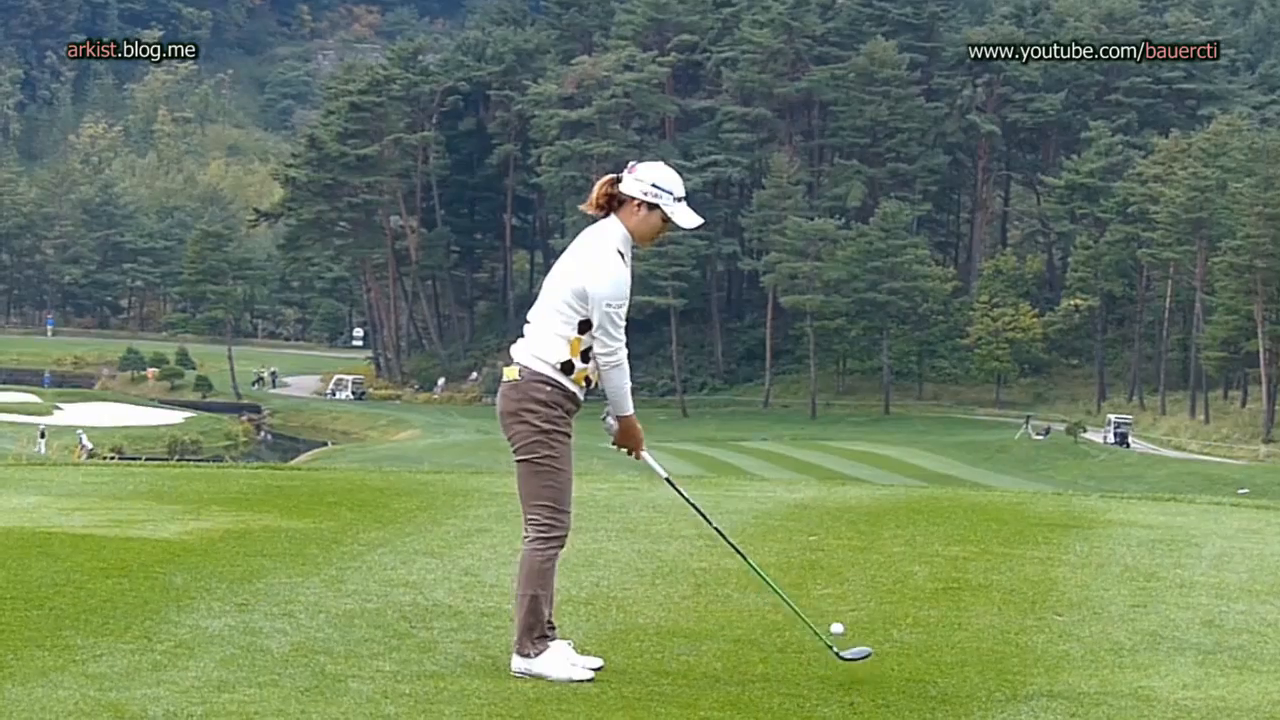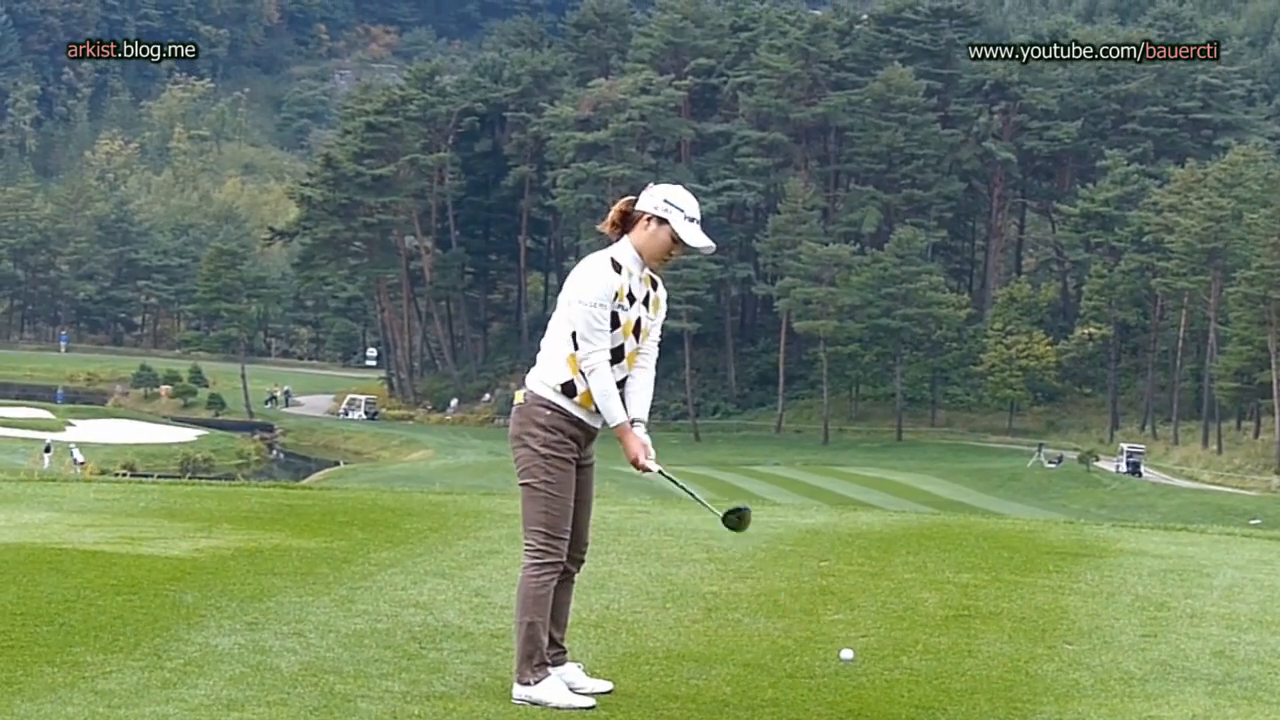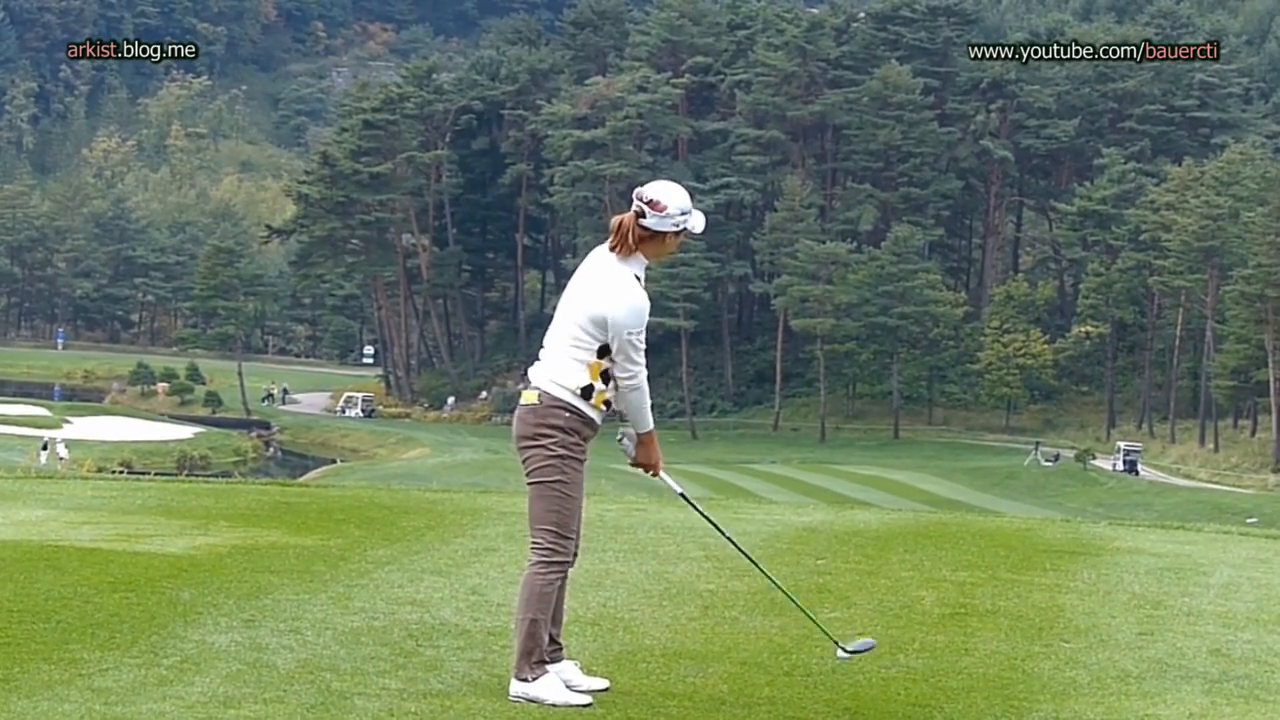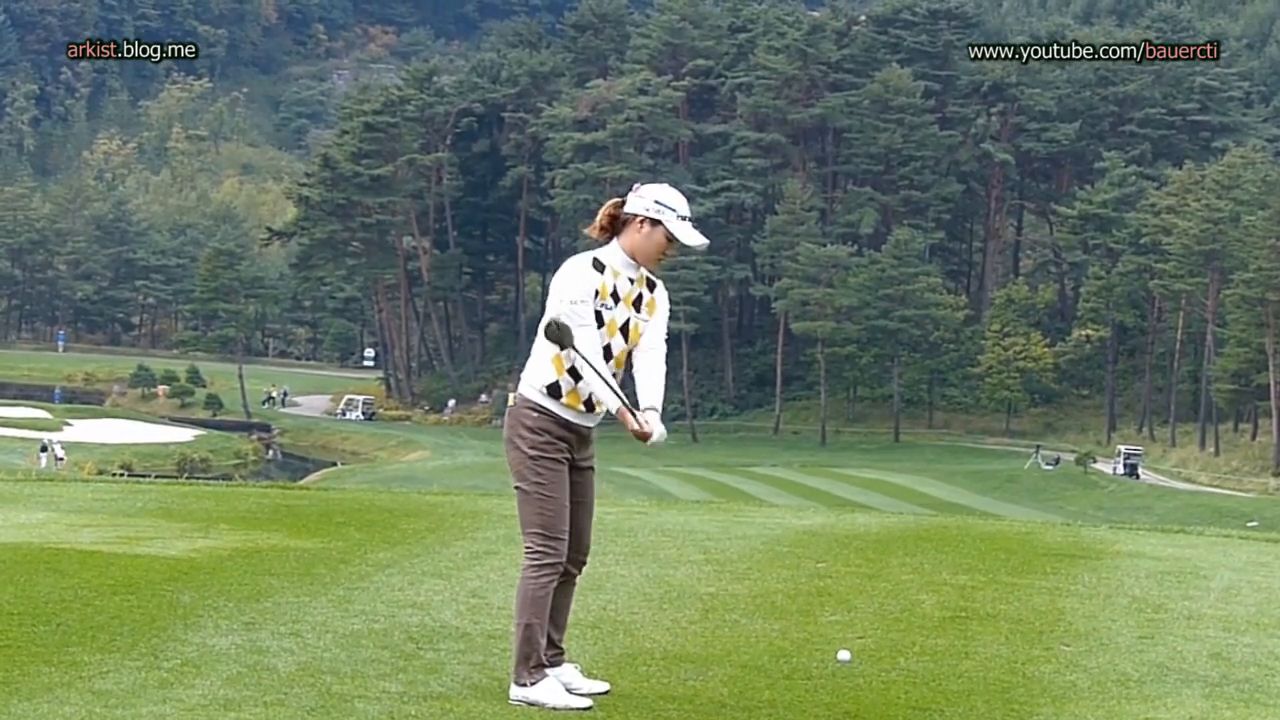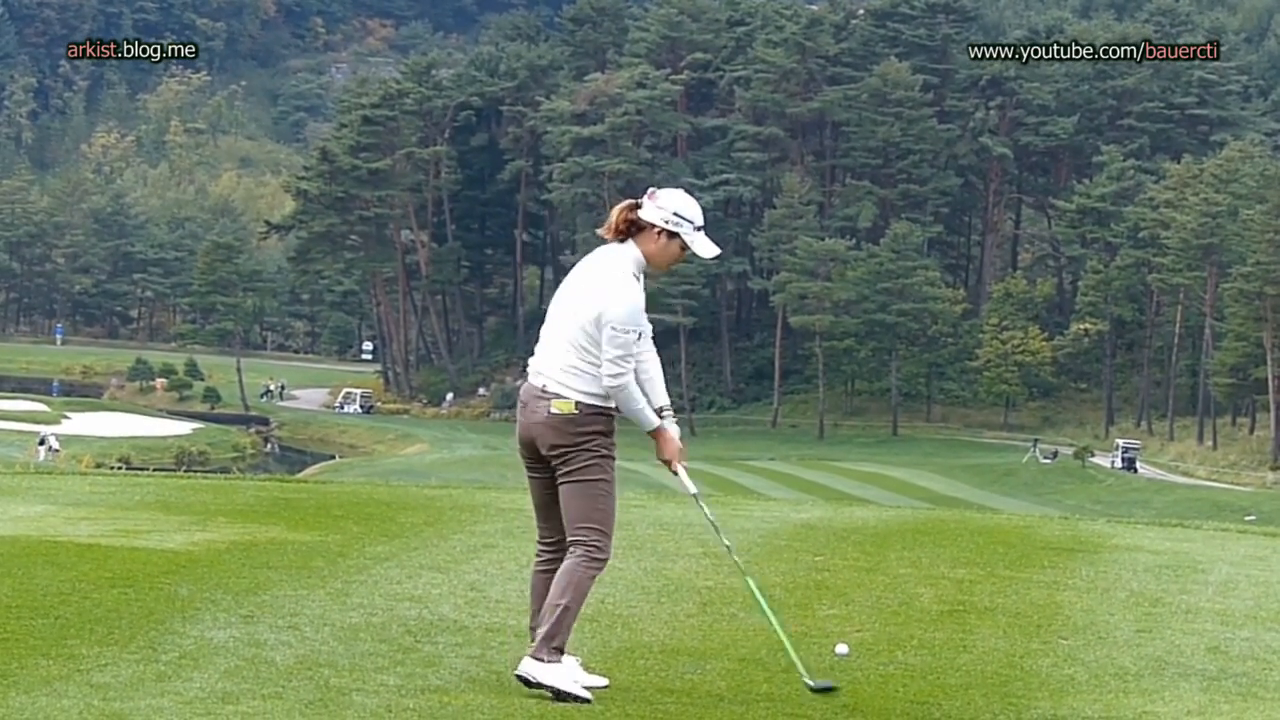
dt=1s
person 1, frame 1
left shoulder: (603, 241)
right shoulder: (609, 266)
right elbow: (610, 352)
left wrist: (621, 412)
right wrist: (627, 420)
left hip: (544, 395)
right hip: (537, 394)
left knee: (547, 527)
right knee: (548, 526)
left ankle: (544, 639)
right ankle: (529, 651)
person 1, frame 2
left shoulder: (654, 291)
right shoulder: (599, 273)
left elbow: (642, 364)
right elbow: (593, 363)
left wrist: (638, 426)
right wrist: (623, 433)
left hip: (578, 428)
right hip: (547, 419)
left knee: (571, 554)
right knee: (546, 552)
left ankle: (554, 663)
right ankle: (530, 677)
person 1, frame 3
left shoulder: (607, 259)
right shoulder: (626, 295)
right elbow: (631, 374)
left wrist: (635, 426)
right wrist: (647, 437)
left hip: (560, 418)
right hip: (555, 421)
left knee: (562, 550)
right knee: (552, 550)
left ankle: (551, 660)
right ankle: (528, 674)
person 1, frame 4
left shoulder: (654, 293)
right shoulder: (581, 272)
left elbow: (651, 357)
right elbow: (587, 357)
left wrist: (650, 413)
right wrist: (620, 409)
left hip: (576, 432)
right hip: (539, 422)
left knee: (572, 556)
right knee: (546, 553)
left ankle: (552, 663)
right ankle: (527, 678)
person 1, frame 5
left shoulder: (628, 271)
right shoulder: (610, 277)
left elbow: (642, 351)
right elbow: (616, 375)
left wrist: (666, 415)
right wrist: (656, 429)
left hip: (541, 409)
right hip: (577, 419)
left knee: (555, 542)
right knee: (591, 545)
left ankle: (548, 653)
right ankle: (544, 657)
